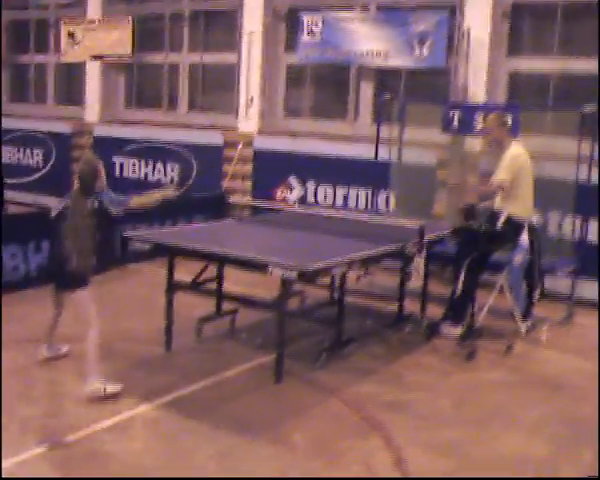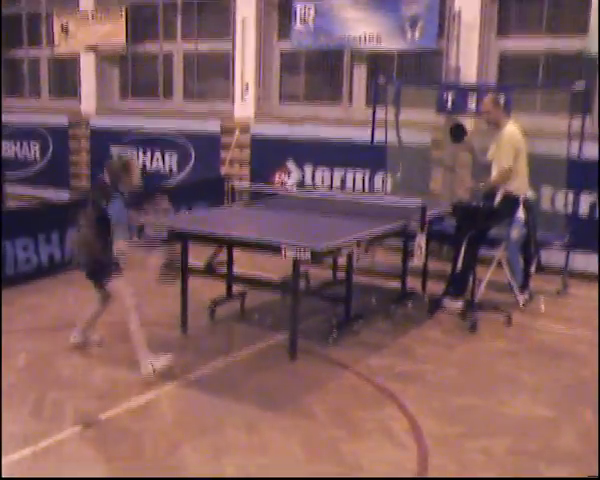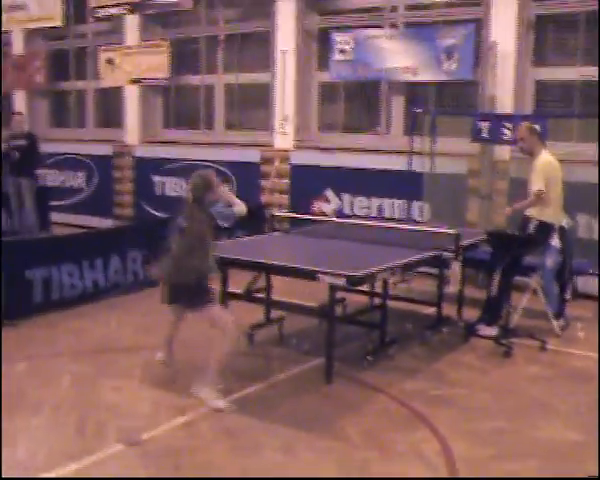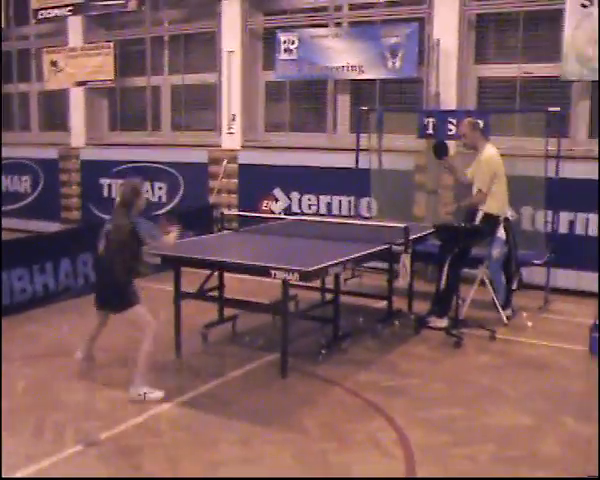
dt=0.5s
person 1, frame 1
left shoulder: (71, 199)
right shoulder: (98, 201)
left elbow: (54, 218)
right elbow: (138, 203)
right wrist: (164, 193)
left hip: (60, 263)
right hip: (76, 267)
left knee: (59, 306)
right knee: (92, 322)
left ankle: (49, 347)
right ankle: (94, 381)
person 1, frame 2
left shoulder: (109, 195)
right shoulder: (116, 203)
right elbow: (120, 246)
left hip: (93, 255)
right hip: (101, 260)
left knee: (105, 298)
right knee: (131, 304)
left ankle: (80, 335)
right ankle: (147, 360)
person 1, frame 3
left shoulder: (185, 215)
right shoulder: (210, 213)
left elbow: (174, 246)
right wrist: (226, 195)
left hip: (177, 279)
right hip: (194, 283)
left knee: (179, 316)
right knee: (228, 331)
left ankle: (166, 352)
right ankle: (207, 386)
person 1, frame 4
left shoulder: (112, 221)
right shoulder: (138, 224)
left elbow: (101, 250)
right elbow: (166, 242)
right wrist: (172, 232)
left hip: (103, 281)
right hip: (120, 284)
left knee: (102, 321)
right knee: (150, 328)
left ankle: (85, 352)
right ankle: (139, 386)
person 2, frame 1
left shoulder: (513, 155)
right shoulder: (516, 152)
left elbow: (497, 188)
left hip: (507, 219)
right hip: (516, 219)
left knee: (467, 256)
left ankle: (454, 321)
person 2, frame 2
left shoulder: (509, 134)
right shoulder: (504, 133)
left elbow: (504, 173)
right elbow: (489, 160)
left wrist: (482, 187)
right wrist: (468, 146)
left hip: (505, 196)
right hip: (508, 195)
left knee: (465, 232)
left ankle: (455, 295)
person 2, frame 3
left shoulder: (541, 162)
right shoulder: (547, 159)
left elbow: (537, 198)
left wrist: (513, 208)
right wrist: (518, 208)
left hip: (538, 224)
right hip: (548, 224)
right knee: (510, 261)
left ankle: (489, 322)
person 2, frame 4
left shoulder: (486, 157)
right shoulder: (486, 154)
left elbow: (481, 197)
right elbow: (465, 179)
left wrist: (457, 206)
right wrist: (448, 165)
left hip: (484, 216)
right hip: (491, 215)
left knee: (448, 252)
right knee: (458, 254)
left ankle: (439, 314)
